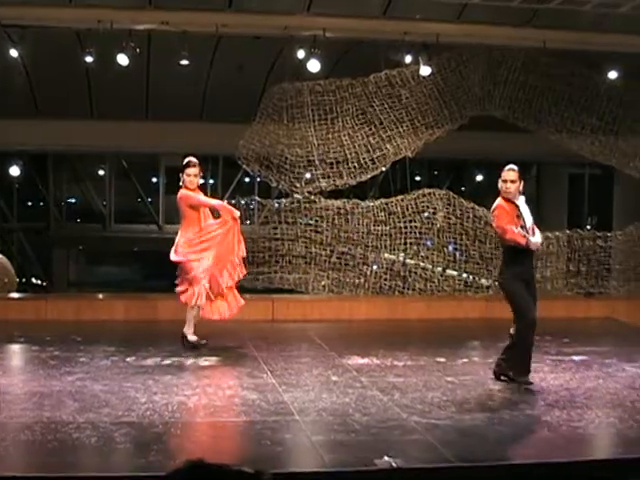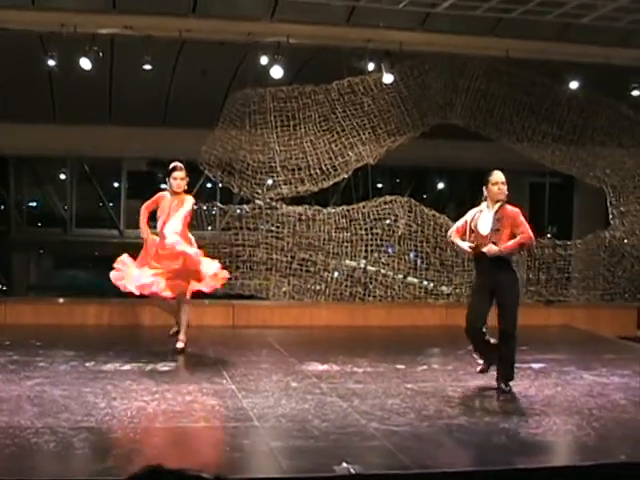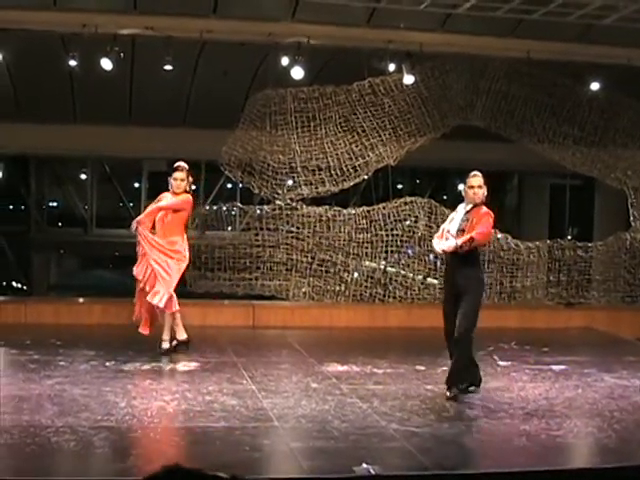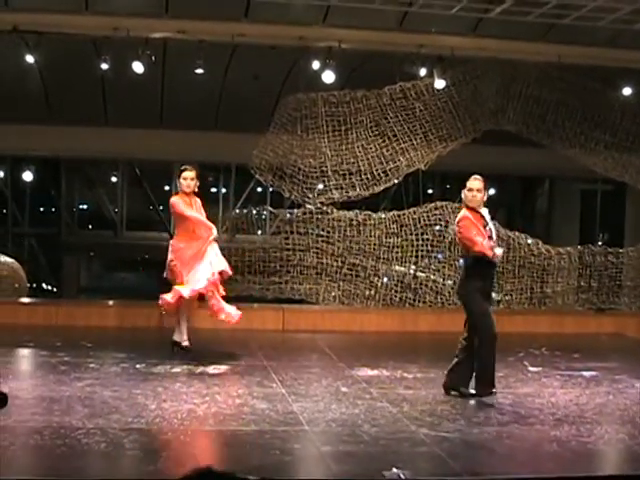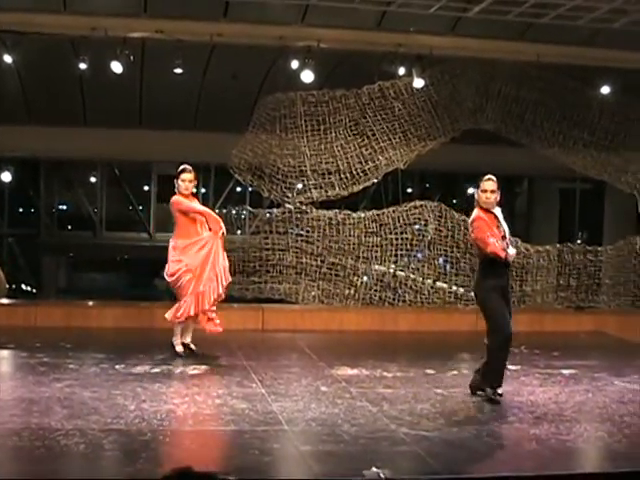
dt=1s
person 1, frame 1
left shoulder: (522, 204)
right shoulder: (500, 206)
left elbow: (532, 228)
right elbow: (507, 233)
left wrist: (537, 238)
right wrist: (528, 241)
left hip: (527, 272)
right hip: (511, 274)
left knee: (527, 323)
right knee: (526, 320)
left ankle: (505, 367)
right ankle: (519, 370)
person 1, frame 2
left shoulder: (512, 213)
right shoulder: (474, 214)
left elbow: (528, 238)
right elbow: (454, 231)
left wrist: (501, 248)
right wrist: (461, 243)
left hip: (505, 276)
right hip: (482, 277)
left knee: (507, 329)
right knee: (472, 326)
left ankle: (504, 378)
right ankle: (490, 354)
person 1, frame 3
left shoulder: (484, 214)
right shoulder: (455, 213)
left elbow: (482, 236)
right elbow: (439, 235)
left wrist: (456, 245)
right wrist: (439, 244)
left hip: (471, 279)
right hip: (451, 278)
left knee: (462, 333)
right knee: (451, 334)
left ankle: (455, 382)
right ankle: (471, 378)
person 1, frame 4
left shoulder: (484, 216)
right shoulder: (465, 218)
left elbow: (491, 245)
right elbow: (475, 243)
left wrist: (496, 251)
right wrist: (492, 252)
left hip: (484, 284)
right hip: (472, 285)
left knee: (474, 336)
right knee: (487, 334)
left ankle: (455, 381)
right ankle: (484, 385)
person 1, frame 5
left shoulder: (497, 215)
right shoulder: (478, 218)
left elbow: (506, 244)
right elbow: (488, 246)
left wrist: (509, 250)
right wrist: (505, 254)
left hip: (501, 283)
right hip: (488, 284)
left knee: (503, 335)
right knee: (500, 333)
left ankle: (482, 380)
right ankle: (490, 384)
person 2, frame 1
left shoulder: (198, 194)
right shoulder: (184, 195)
left elbow: (207, 220)
right elbow: (211, 203)
left wrist: (228, 219)
right wrist: (233, 212)
left hip: (202, 246)
right hip: (188, 246)
left knee: (205, 288)
right knee: (198, 286)
left ankle: (190, 331)
right ankle: (189, 330)
person 2, frame 2
left shoulder: (188, 200)
right shoulder: (162, 196)
left elbow: (184, 212)
right elbow: (145, 208)
left wrist: (173, 229)
right wrist: (145, 229)
left hip: (181, 251)
right hip: (162, 250)
left knee: (181, 294)
right knee: (157, 290)
left ankle: (182, 338)
right ankle: (179, 323)
person 2, frame 3
left shoulder: (186, 200)
right shoulder: (165, 195)
left elbow: (161, 207)
right elbow: (152, 209)
left wrist: (140, 219)
right wrist: (144, 226)
left hip: (175, 251)
right hip: (159, 249)
left knee: (163, 292)
right knee: (159, 293)
left ankle: (166, 338)
right ankle: (181, 336)
person 2, frame 4
left shoulder: (197, 201)
right shoulder: (175, 200)
left elbow: (202, 219)
right elbow: (188, 215)
left wrist: (209, 234)
right wrist: (210, 227)
left hip: (198, 250)
right hip: (182, 250)
left knee: (194, 292)
right knee: (188, 290)
left ankle: (177, 336)
right ankle: (183, 336)
person 2, frame 5
left shoulder: (194, 201)
right shoulder: (176, 200)
left elbow: (202, 223)
right elbow: (201, 210)
left wrist: (214, 231)
right wrist: (219, 223)
left hip: (198, 252)
right hip: (182, 251)
left knee: (199, 295)
right knee: (186, 295)
left ankle: (187, 338)
right ankle: (177, 339)
